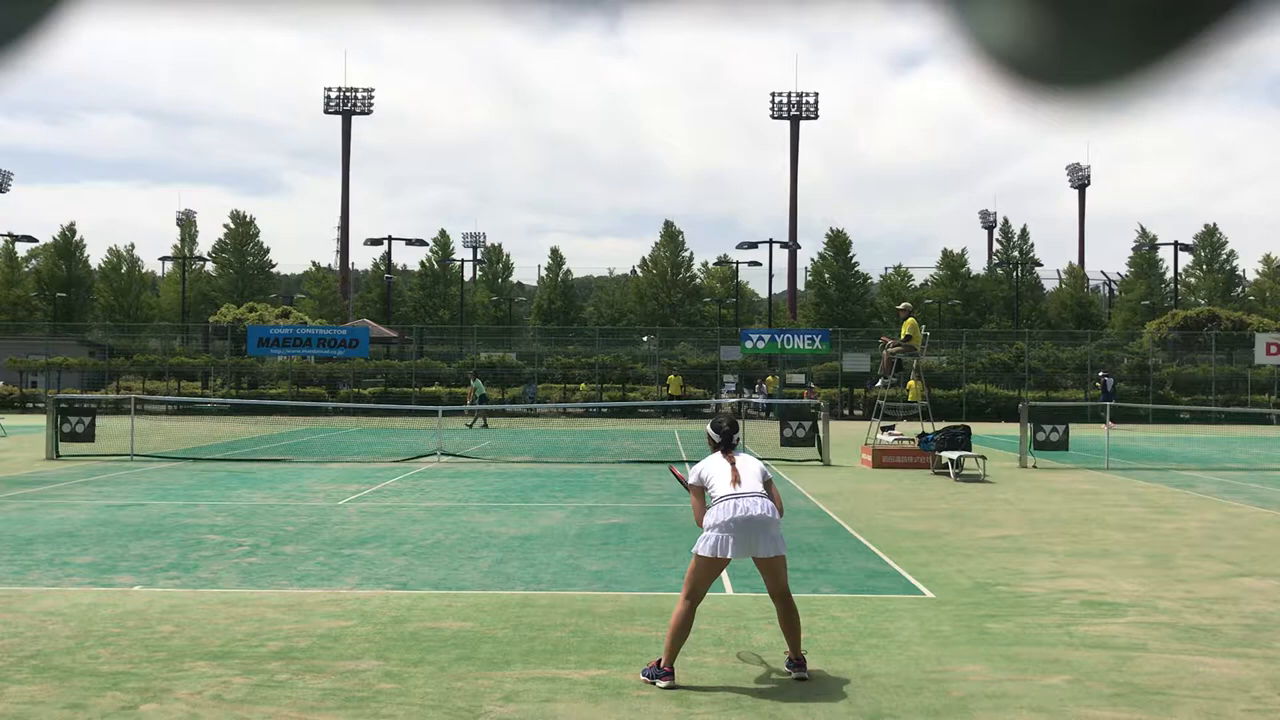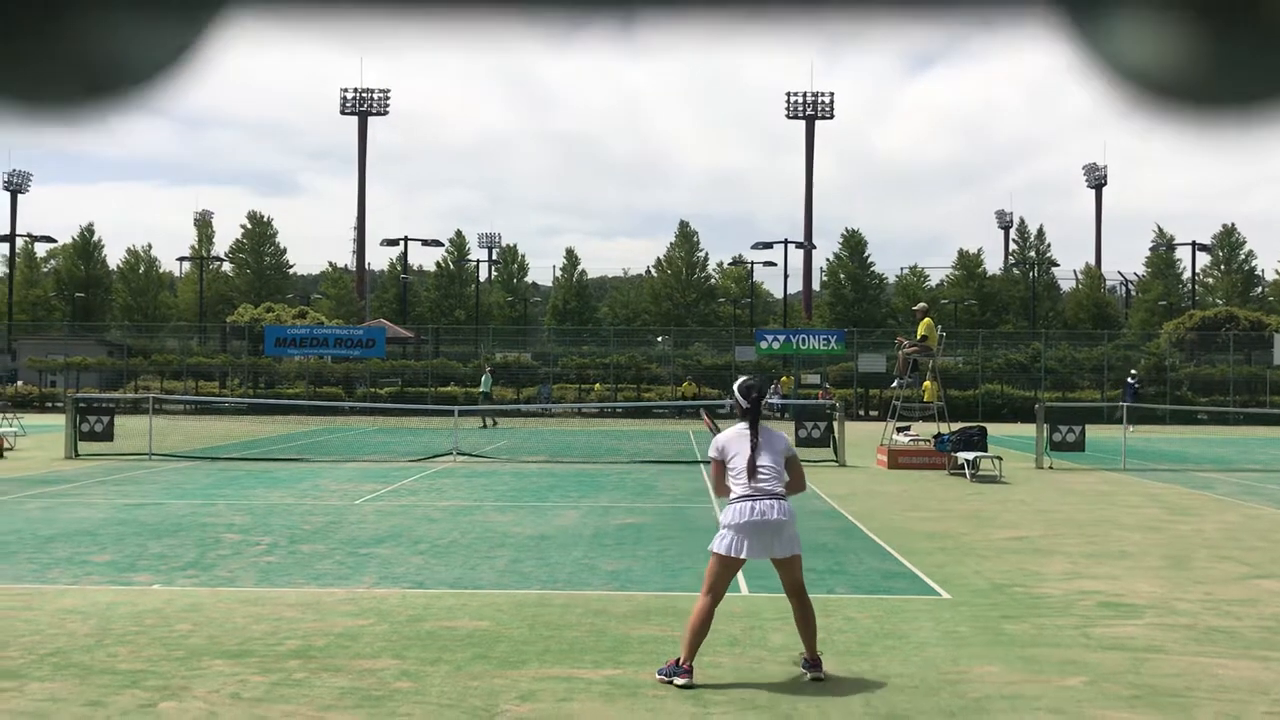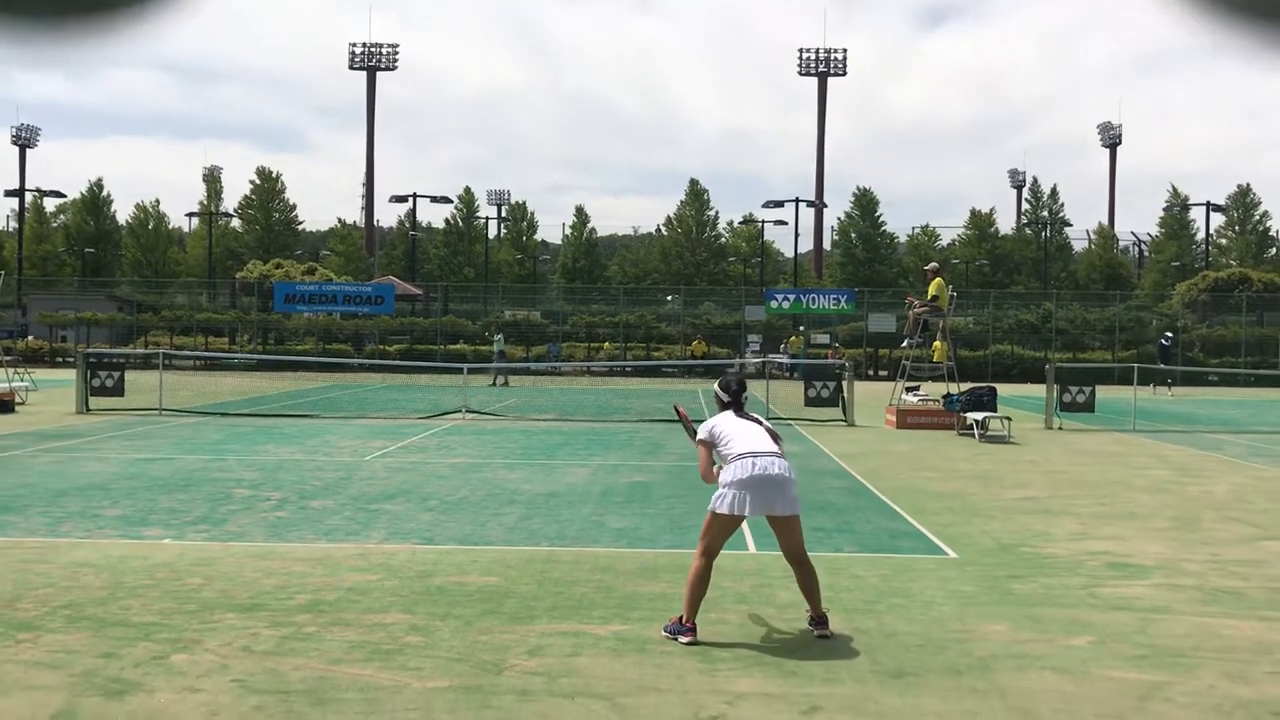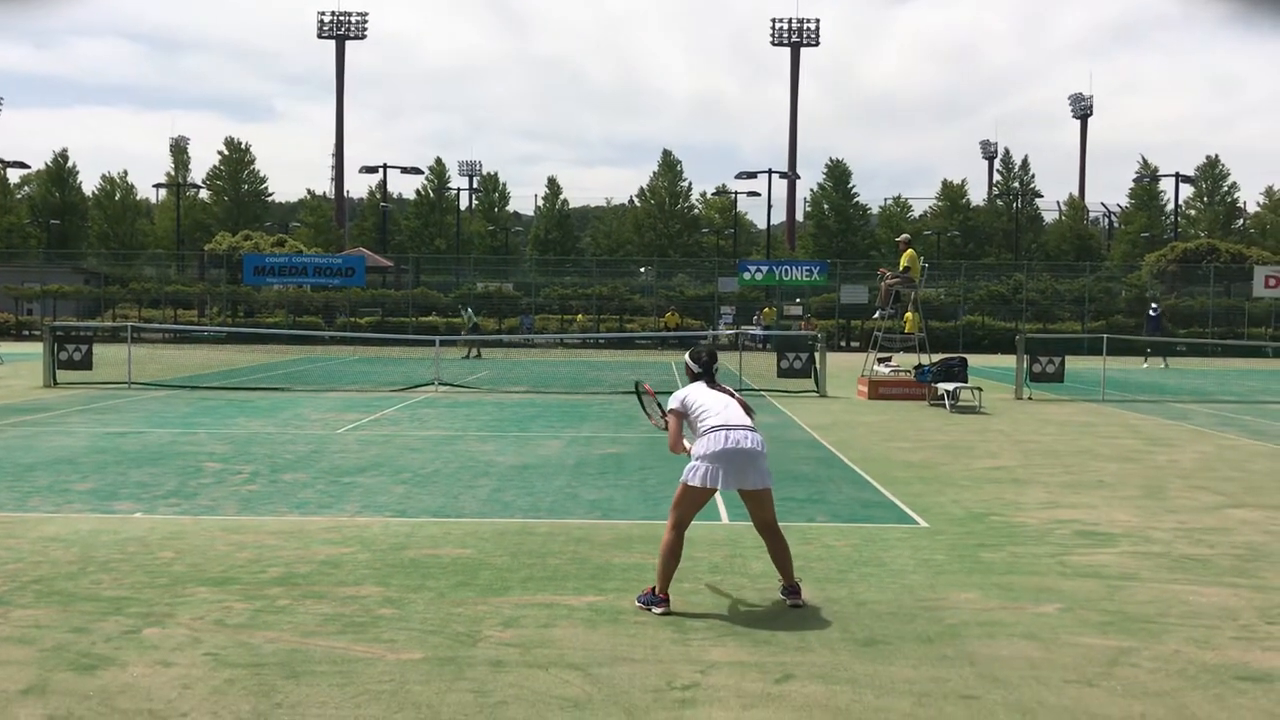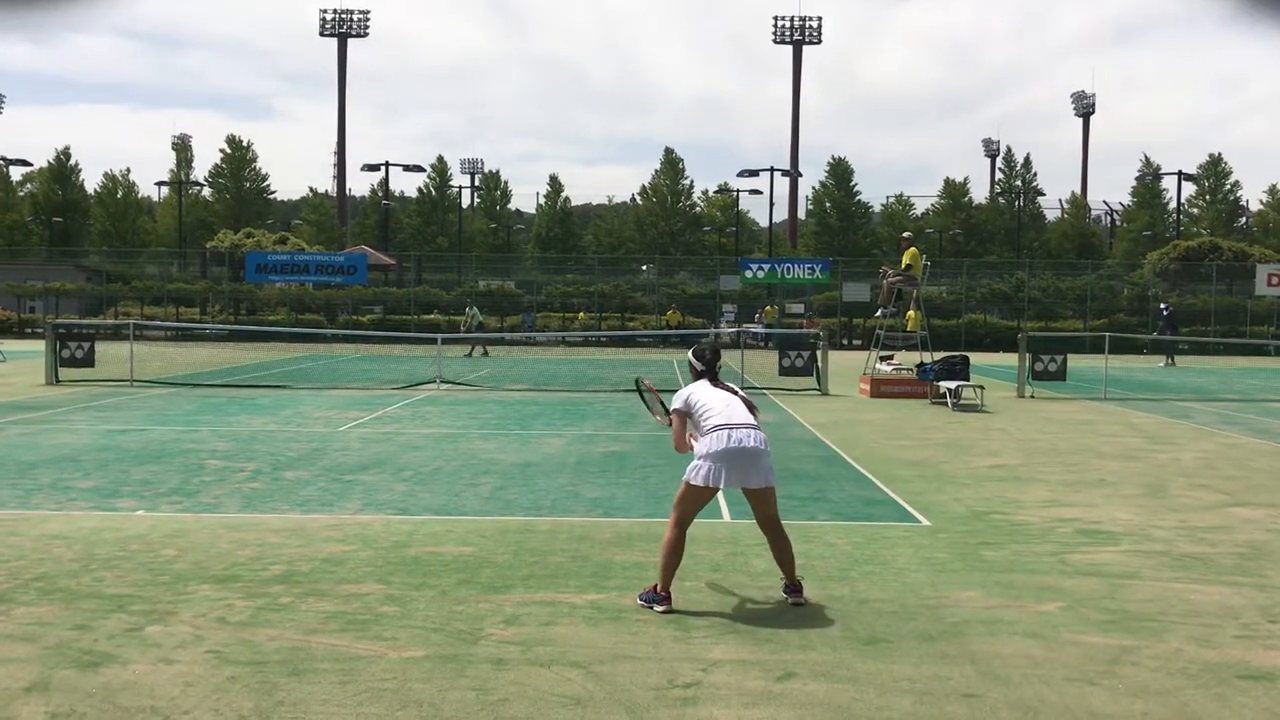
dt=1s
person 1, frame 1
left shoulder: (700, 467)
right shoulder: (755, 462)
left elbow: (700, 519)
right elbow: (778, 508)
left hip: (724, 517)
right hip: (764, 516)
left knee: (690, 597)
right knee: (781, 594)
left ankle: (664, 668)
right ankle: (797, 660)
person 1, frame 2
left shoulder: (723, 440)
right shoulder: (780, 438)
left elbow: (720, 490)
right elbow: (799, 484)
left hip: (740, 516)
right hip: (780, 515)
left knee: (710, 595)
right knee: (797, 592)
left ankle: (683, 666)
right ankle: (813, 660)
person 1, frame 3
left shoulder: (710, 425)
right shoulder: (761, 421)
left elbow: (706, 475)
left wrist: (718, 474)
left hip: (741, 474)
right hip: (780, 474)
left knee: (705, 553)
right knee: (797, 555)
left ankle: (686, 624)
right ankle: (819, 618)
person 1, frame 4
left shoulder: (681, 395)
right shoulder: (730, 393)
left elbow: (675, 445)
left wrist: (687, 447)
left hip: (714, 448)
right hip: (753, 447)
left knee: (676, 525)
right knee: (768, 526)
left ankle: (659, 595)
right ankle: (791, 589)
person 1, frame 5
left shoulder: (685, 393)
right shoulder: (734, 390)
left elbow: (680, 445)
left wrist: (693, 440)
left hip: (717, 448)
right hip: (756, 446)
left knee: (678, 523)
right knee: (771, 523)
left ankle: (661, 593)
right ankle: (793, 586)
